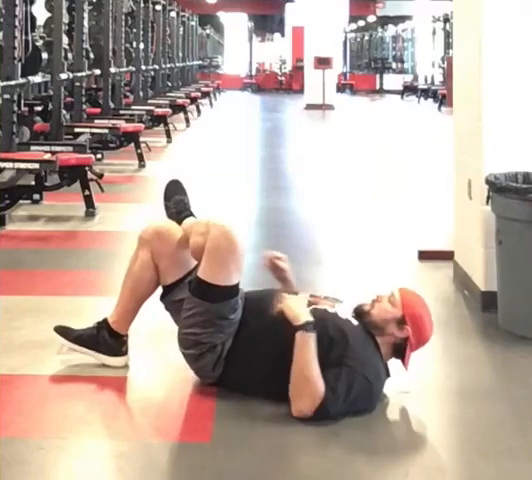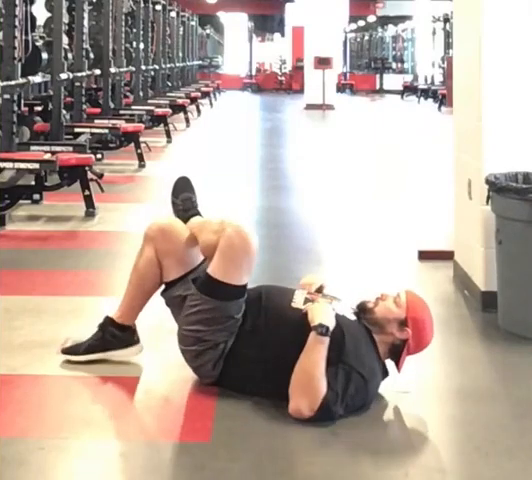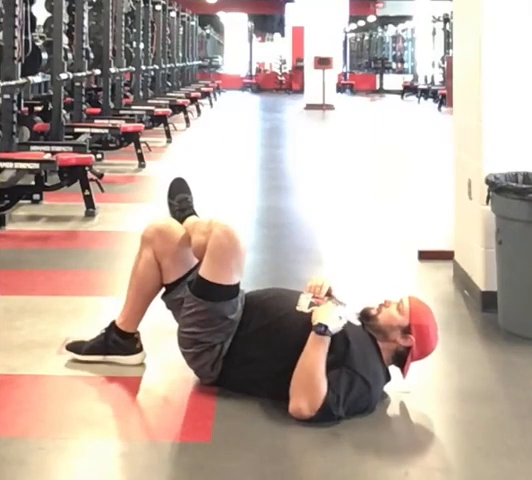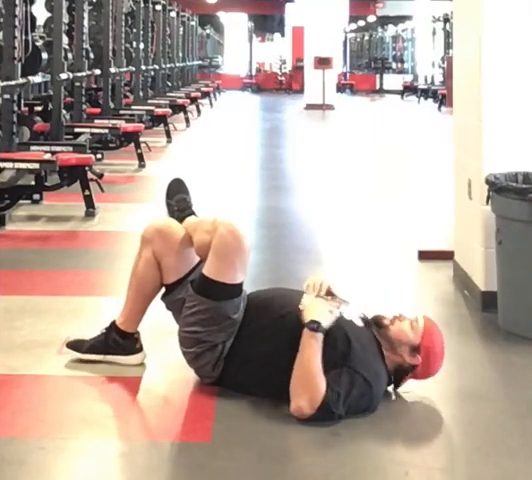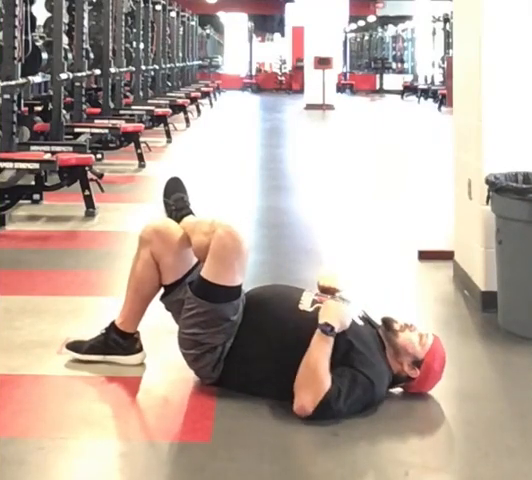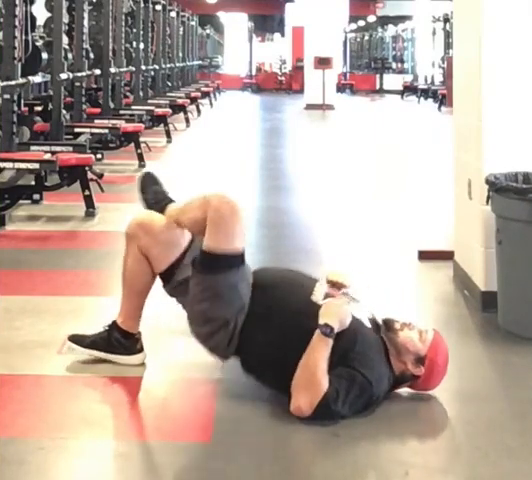
dt=0.5s
person 1, frame 1
left shoulder: (365, 374)
right shoulder: (356, 334)
left elbow: (304, 406)
left wrist: (304, 325)
right wrist: (289, 284)
left hip: (216, 349)
right hip: (237, 322)
left knee: (221, 236)
right knee: (156, 236)
left ankle: (187, 224)
right ankle: (111, 337)
person 1, frame 2
left shoulder: (362, 372)
right shoulder: (356, 330)
left elbow: (303, 406)
left wrist: (321, 329)
right wrist: (316, 297)
left hip: (213, 349)
right hip: (231, 319)
left knee: (236, 237)
right knee: (161, 233)
left ankle: (194, 222)
right ankle: (118, 331)
person 1, frame 3
left shoulder: (365, 377)
right shoulder: (360, 333)
left elbow: (302, 406)
left wrist: (322, 330)
right wrist: (321, 297)
left hip: (215, 350)
right hip: (236, 322)
left knee: (222, 236)
right knee: (157, 235)
left ankle: (189, 221)
right ankle: (122, 339)
person 1, frame 4
left shoulder: (367, 378)
right shoulder: (365, 330)
left elbow: (304, 404)
left wrist: (315, 325)
right wrist: (319, 293)
left hip: (216, 349)
right hip: (236, 317)
left knee: (228, 236)
right knee: (157, 234)
left ankle: (188, 220)
right ankle: (122, 338)
person 1, frame 5
left shoulder: (370, 376)
right shoulder: (367, 328)
left elbow: (307, 403)
left wrist: (328, 328)
right wrist: (328, 297)
left hip: (216, 349)
right hip: (233, 320)
left knee: (227, 239)
right knee: (156, 234)
left ankle: (186, 219)
right ankle: (121, 339)
person 1, frame 6
left shoulder: (370, 375)
right shoulder: (371, 332)
left elbow: (304, 404)
left wrist: (328, 328)
right wrist: (336, 294)
left hip: (230, 322)
right hip: (250, 295)
left knee: (223, 210)
right knee: (143, 228)
left ankle: (171, 210)
right ankle: (124, 338)
